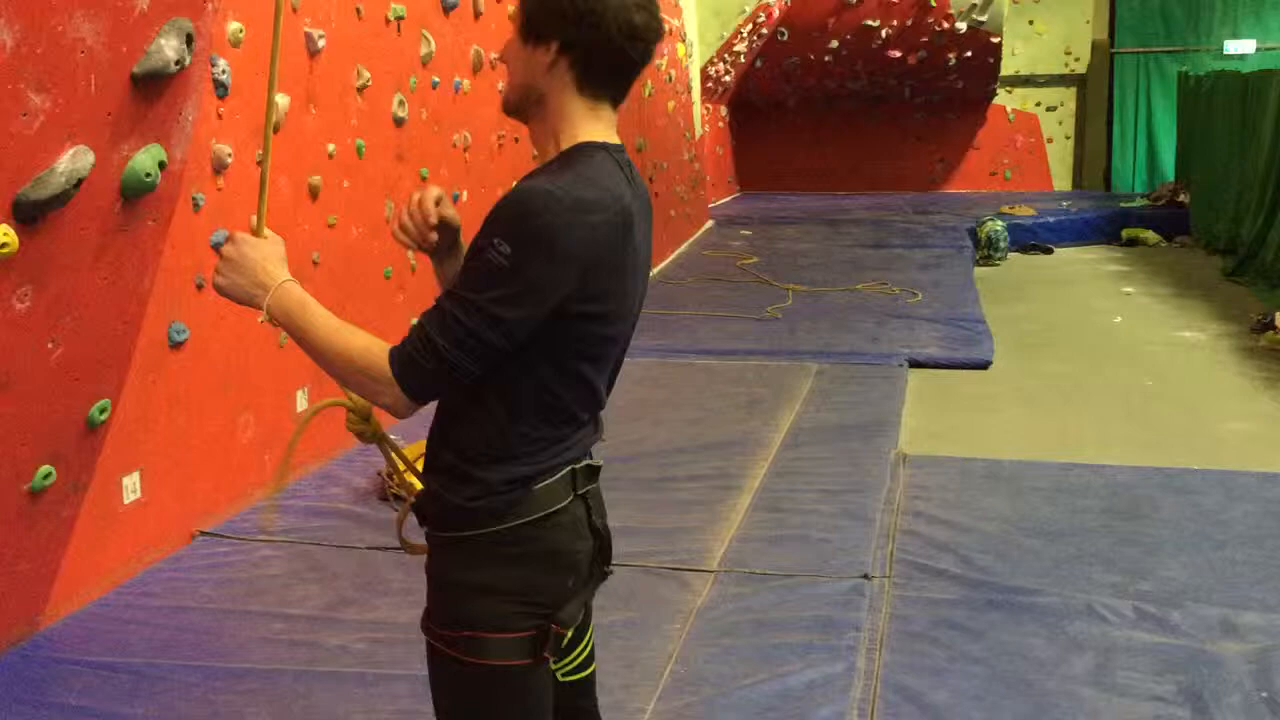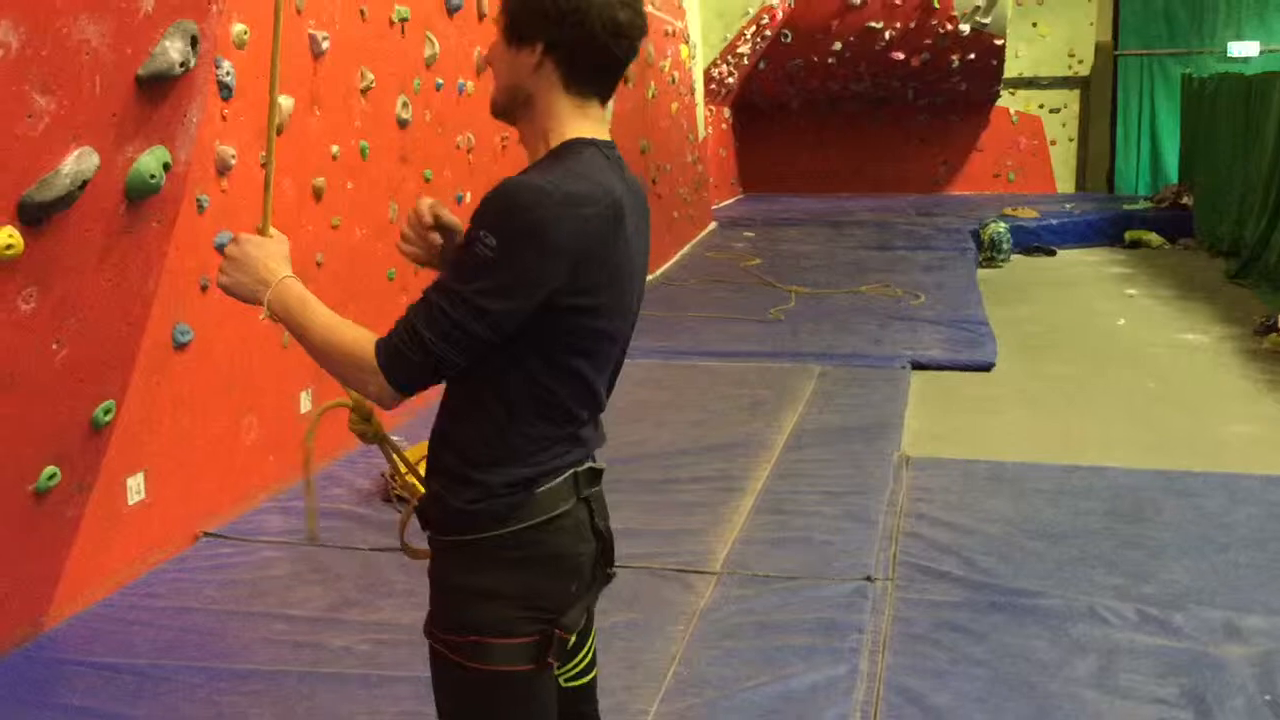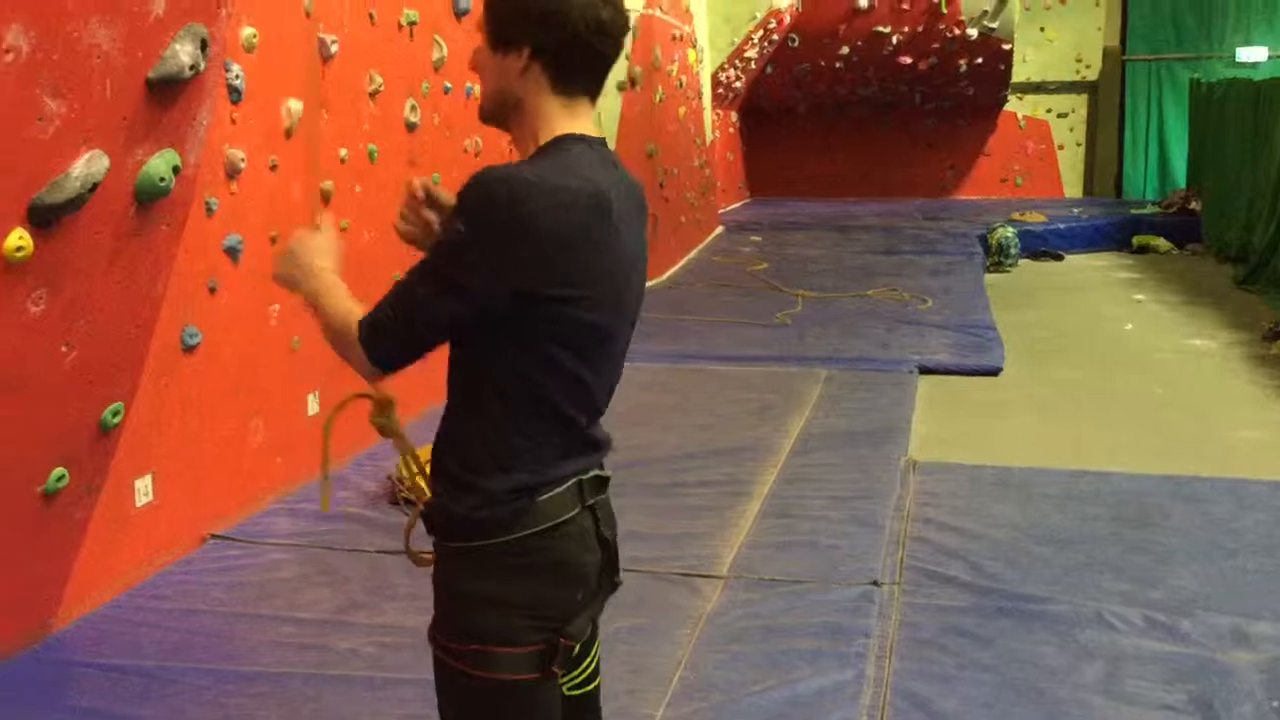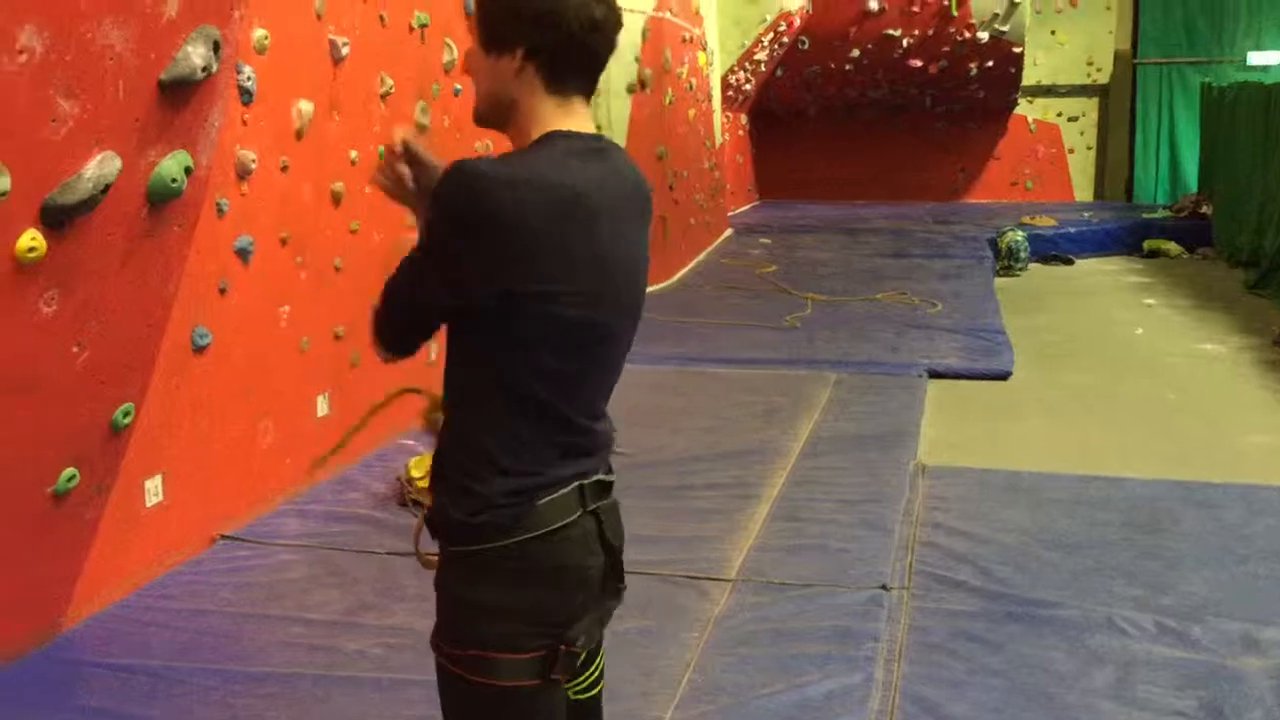
dt=0.1s
person 1, frame 1
left shoulder: (553, 208)
right shoulder: (617, 187)
left elbow: (407, 383)
left wrist: (275, 289)
right wrist: (459, 258)
left hip: (501, 540)
right hip: (556, 519)
person 1, frame 2
left shoulder: (541, 203)
right shoulder: (612, 187)
left elbow: (393, 374)
left wrist: (276, 286)
right wrist: (462, 260)
left hip: (503, 544)
right hip: (560, 522)
person 1, frame 3
left shoulder: (518, 195)
right shoulder: (615, 189)
left elbow: (377, 350)
left wrist: (316, 274)
right wrist: (459, 244)
left hip: (504, 548)
right hip: (570, 522)
person 1, frame 4
left shoulder: (488, 190)
right shoulder: (621, 181)
left elbow: (396, 335)
left wrist: (449, 220)
left hip: (509, 549)
right hip: (583, 522)
